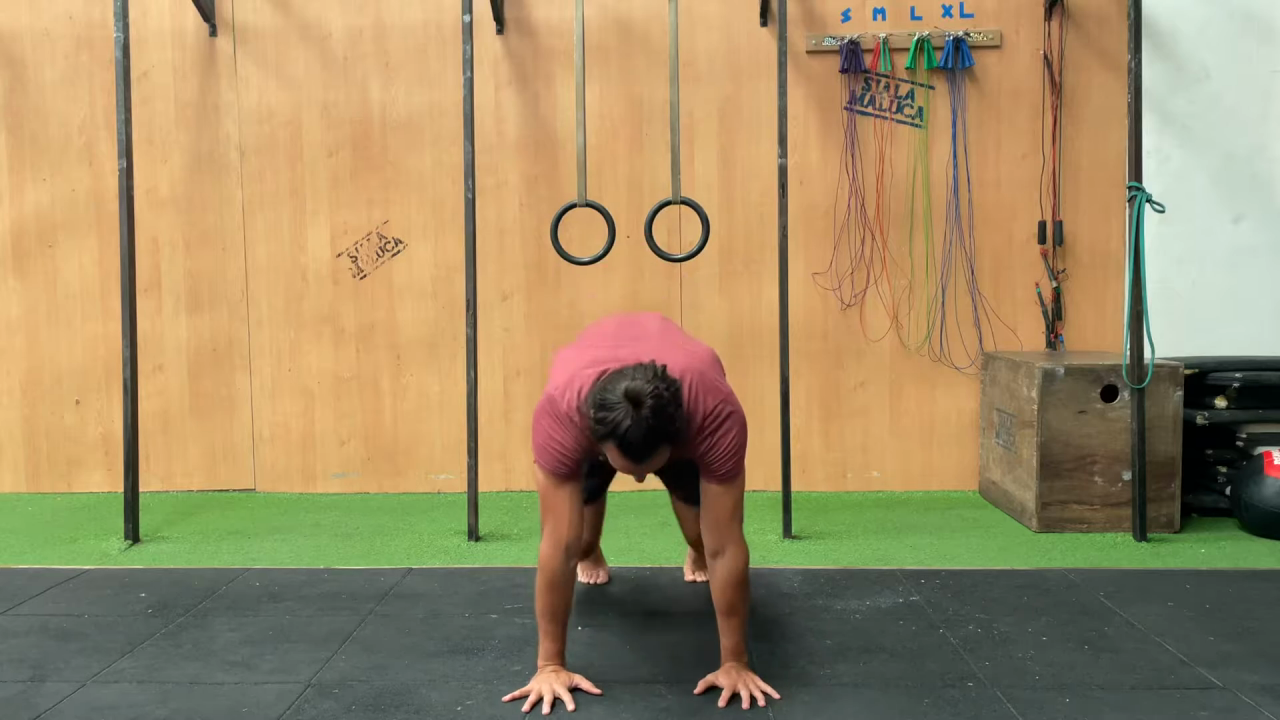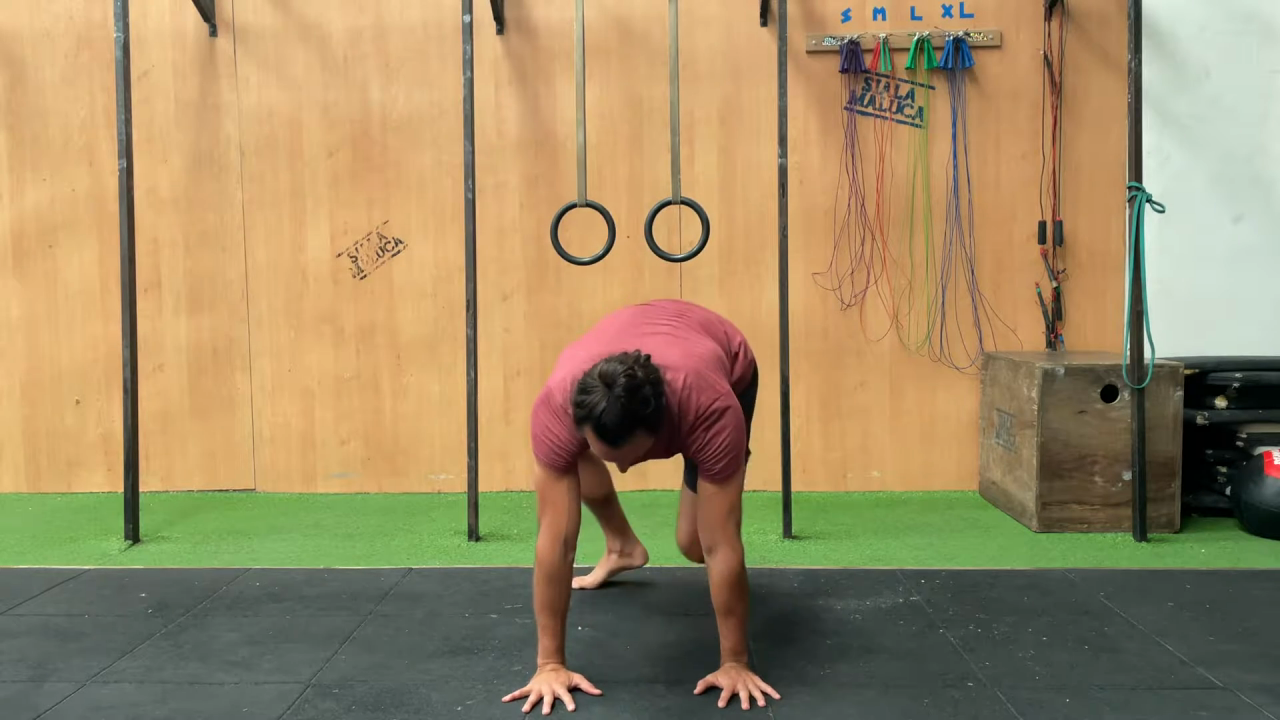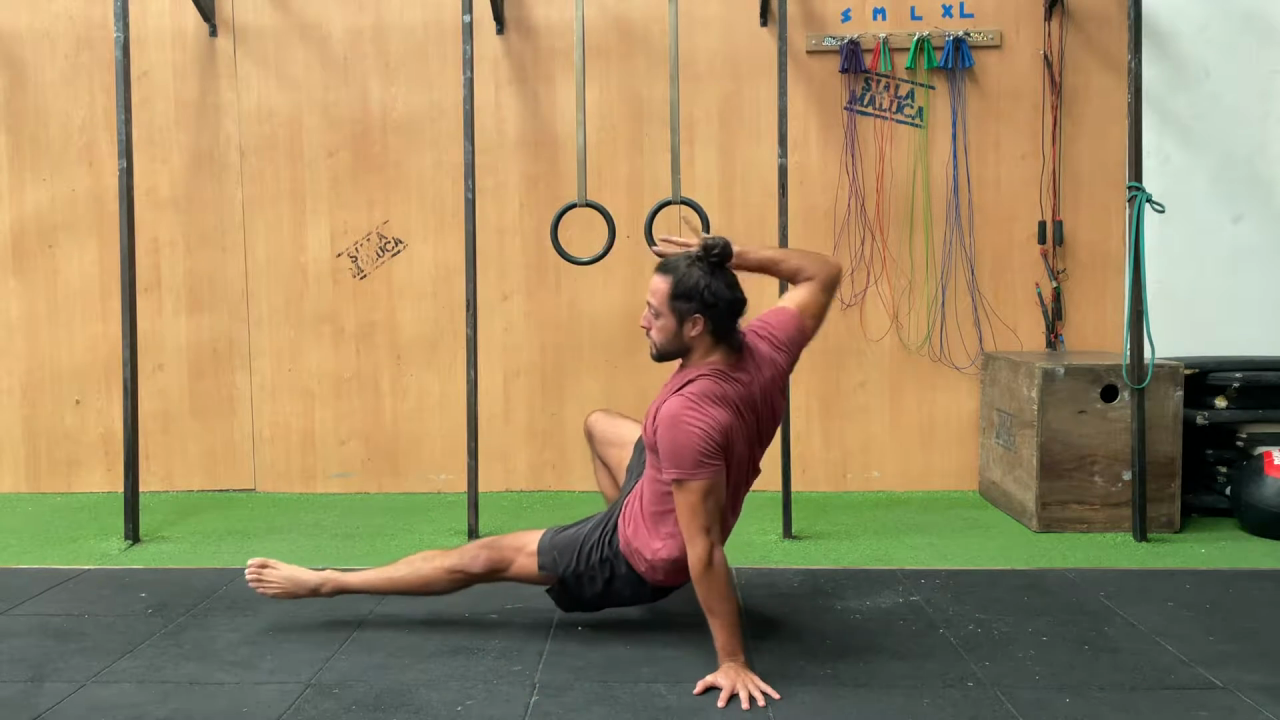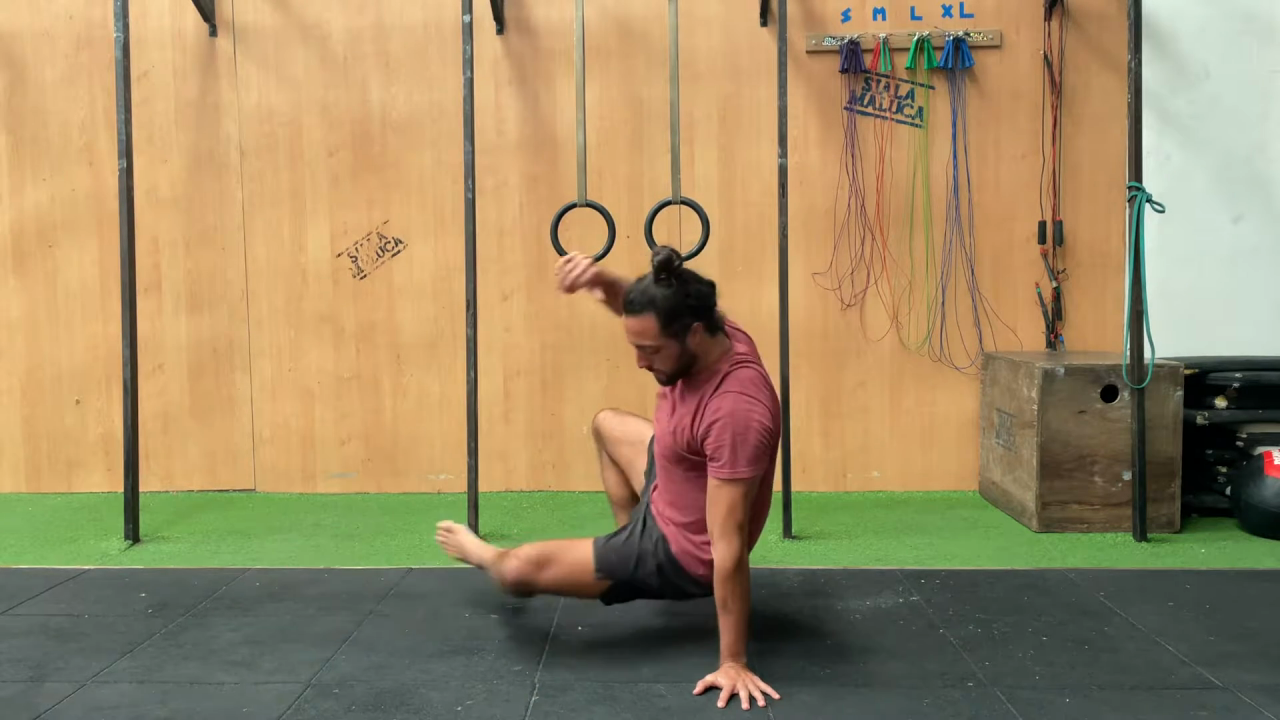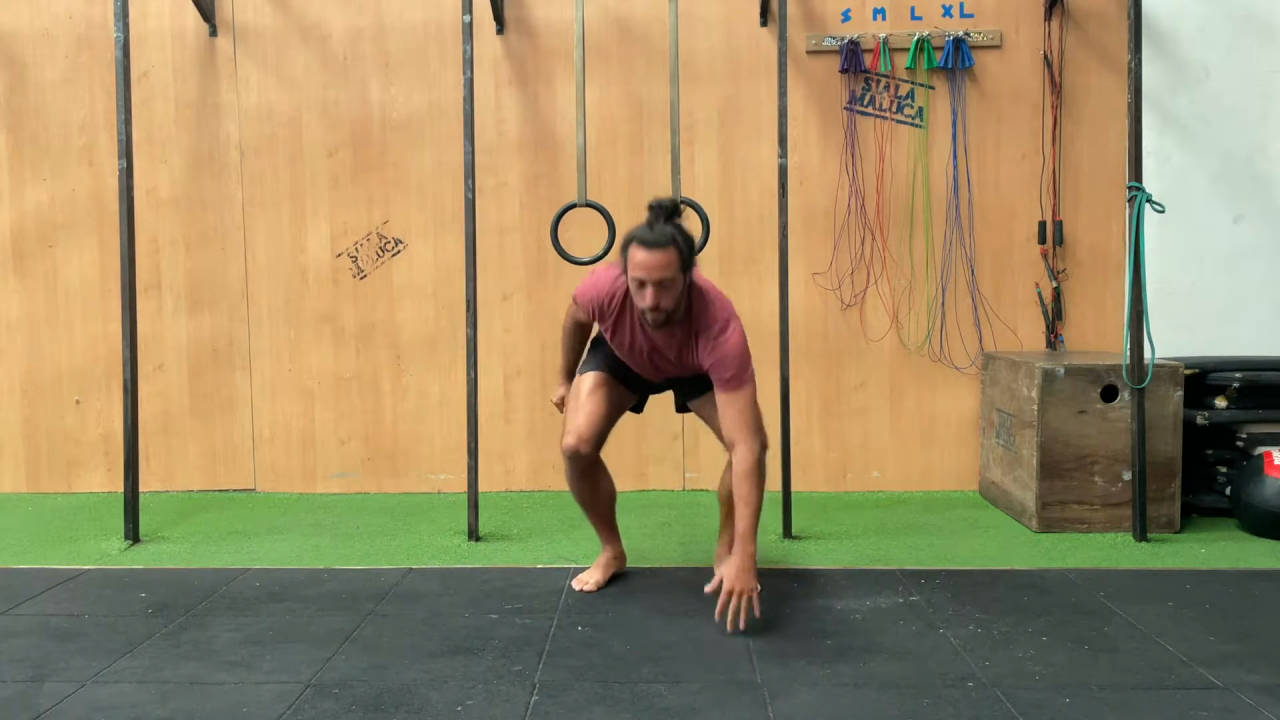
dt=1s
person 1, frame 1
left shoulder: (716, 409)
right shoulder: (561, 406)
left elbow: (725, 549)
right elbow: (557, 547)
left wrist: (734, 664)
right wrist: (550, 665)
left knee: (706, 533)
right knee: (574, 539)
left ankle: (695, 548)
right ankle: (592, 554)
person 1, frame 2
left shoulder: (710, 407)
right shoulder: (559, 403)
left elbow: (720, 548)
right elbow: (556, 539)
left wrist: (735, 663)
right wrist: (549, 662)
left hip: (729, 368)
left knee: (696, 544)
right ankle: (622, 546)
person 1, frame 3
left shoulder: (692, 416)
right shoulder: (769, 346)
left elbow: (702, 552)
right elbow: (823, 272)
left wrist: (732, 664)
right wrist: (735, 259)
left hip: (646, 555)
right hip: (664, 492)
left knee: (486, 556)
right knee: (600, 425)
left ankle: (325, 582)
person 1, frame 4
left shoulder: (735, 410)
right shoulder: (700, 333)
left elbow: (728, 550)
right elbow: (635, 307)
left wrist: (734, 663)
right wrist: (602, 279)
left hip: (687, 552)
right hip: (670, 498)
left knee: (527, 567)
right knee: (606, 423)
left ankle: (489, 557)
right ankle: (629, 543)
person 1, frame 5
left shoulder: (719, 329)
right shoulder: (601, 289)
left elbow: (747, 448)
right elbow: (575, 321)
left wrist: (742, 554)
right wrist: (564, 381)
left hip: (693, 370)
right hip: (618, 360)
left knee: (751, 436)
right knee: (576, 447)
left ankle: (722, 554)
right ankle: (611, 551)
